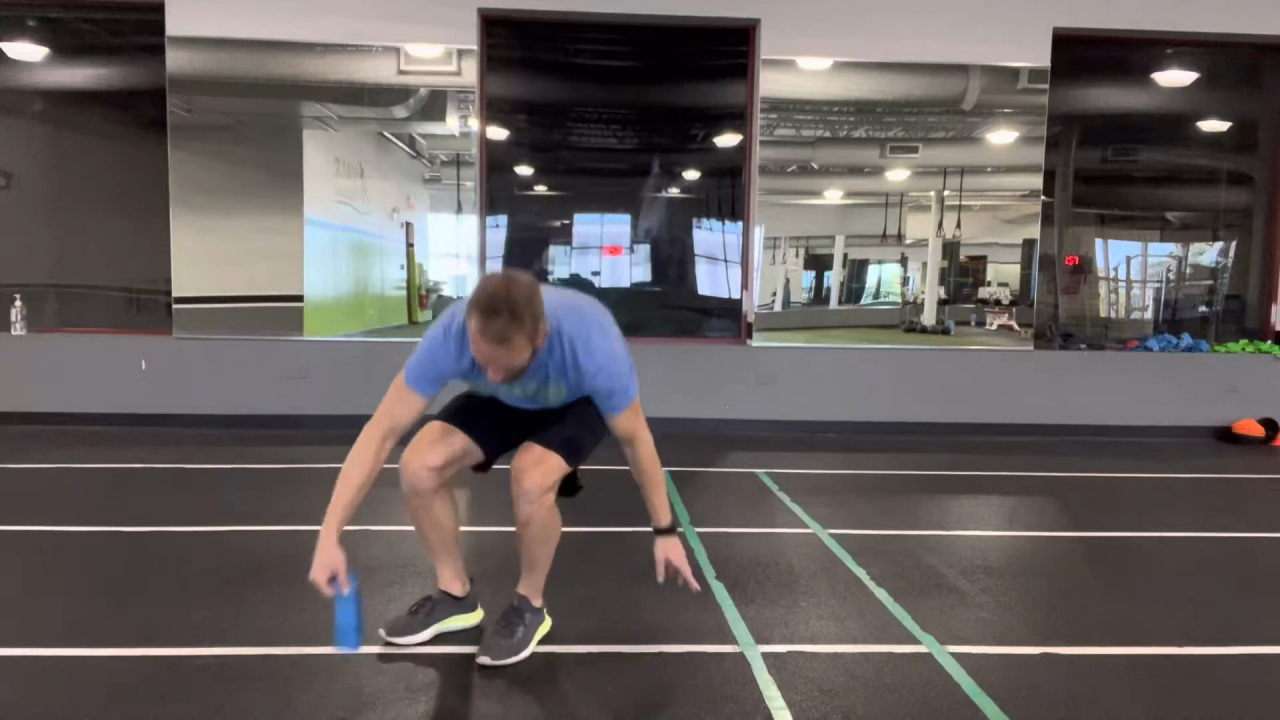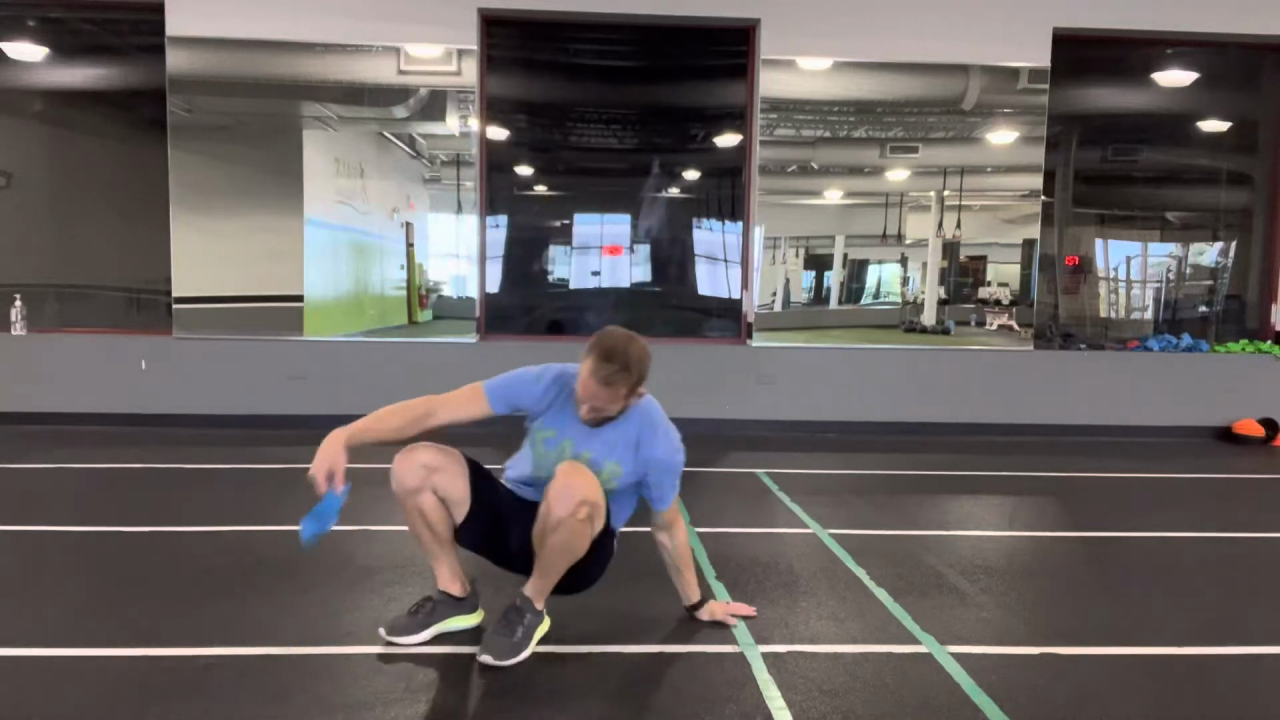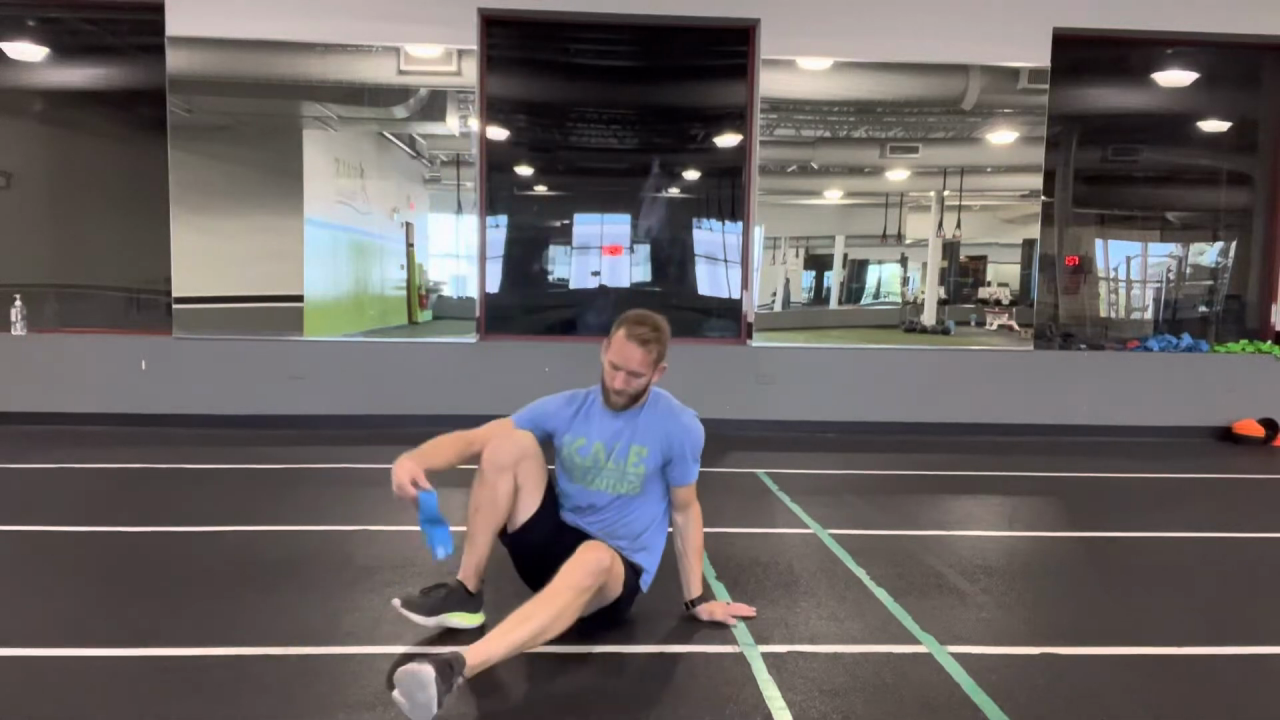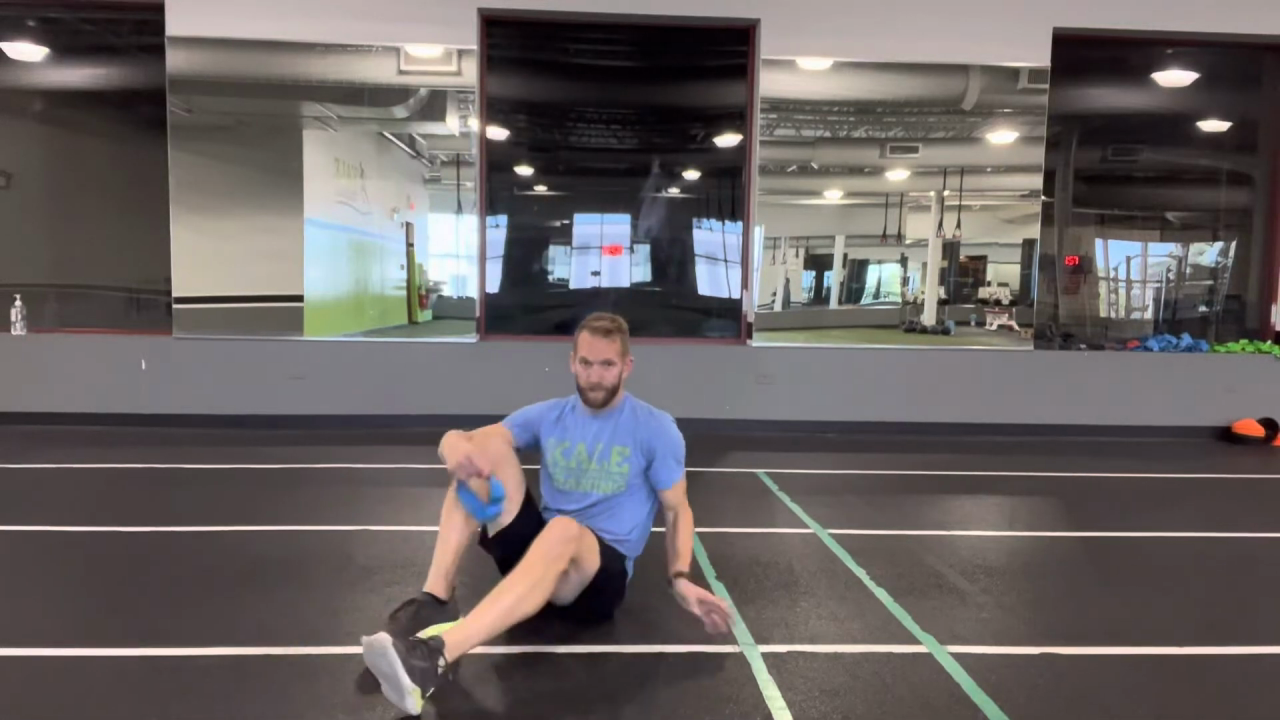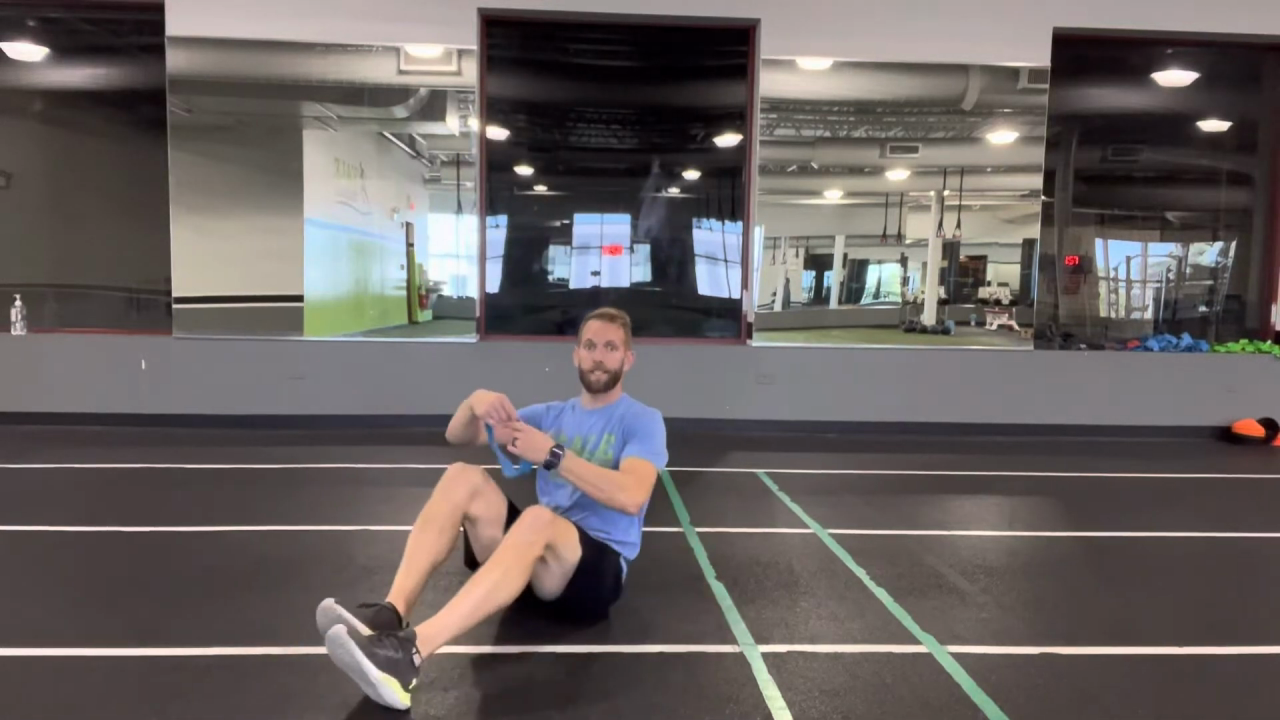
dt=0.4s
person 1, frame 1
left shoulder: (591, 346)
right shoulder: (453, 334)
left elbow: (633, 437)
right elbow: (382, 430)
left wrist: (664, 531)
right wrist: (330, 535)
left hip: (577, 404)
right hip: (502, 402)
left knee: (530, 476)
right knee: (420, 466)
left ankle: (530, 605)
right ankle: (455, 595)
person 1, frame 2
left shoulder: (656, 442)
right shoulder: (546, 383)
left elbow: (667, 526)
right elbow: (434, 409)
left wrist: (697, 603)
right wrist: (343, 438)
left hip: (581, 540)
right hip: (514, 510)
left knee: (572, 483)
right knee: (413, 465)
left ankle: (531, 606)
right ankle: (455, 596)
person 1, frame 3
left shoulder: (680, 428)
right shoulder: (566, 408)
left elbow: (685, 511)
right elbow: (474, 439)
left wrist: (696, 600)
right wrist: (411, 460)
left hip: (617, 574)
right hip: (555, 544)
left knee: (592, 560)
right knee: (514, 446)
left ankle: (452, 669)
right ankle: (466, 593)
person 1, frame 4
left shoulder: (656, 429)
right shoulder: (549, 415)
left elbow: (678, 510)
right elbow: (464, 439)
left wrist: (680, 577)
right wrist: (456, 445)
left hip: (600, 570)
right hip: (533, 549)
left knee: (565, 531)
right knee: (486, 451)
left ankle: (433, 658)
right ankle: (435, 602)
person 1, frame 5
left shoulder: (643, 421)
right shoulder: (551, 415)
left elbow: (631, 497)
right elbow: (458, 436)
left wrist: (553, 455)
right wrist: (476, 402)
left hip: (597, 568)
right hip: (530, 556)
left knee: (538, 519)
right knee: (464, 477)
left ankle: (410, 651)
right ankle: (390, 614)
